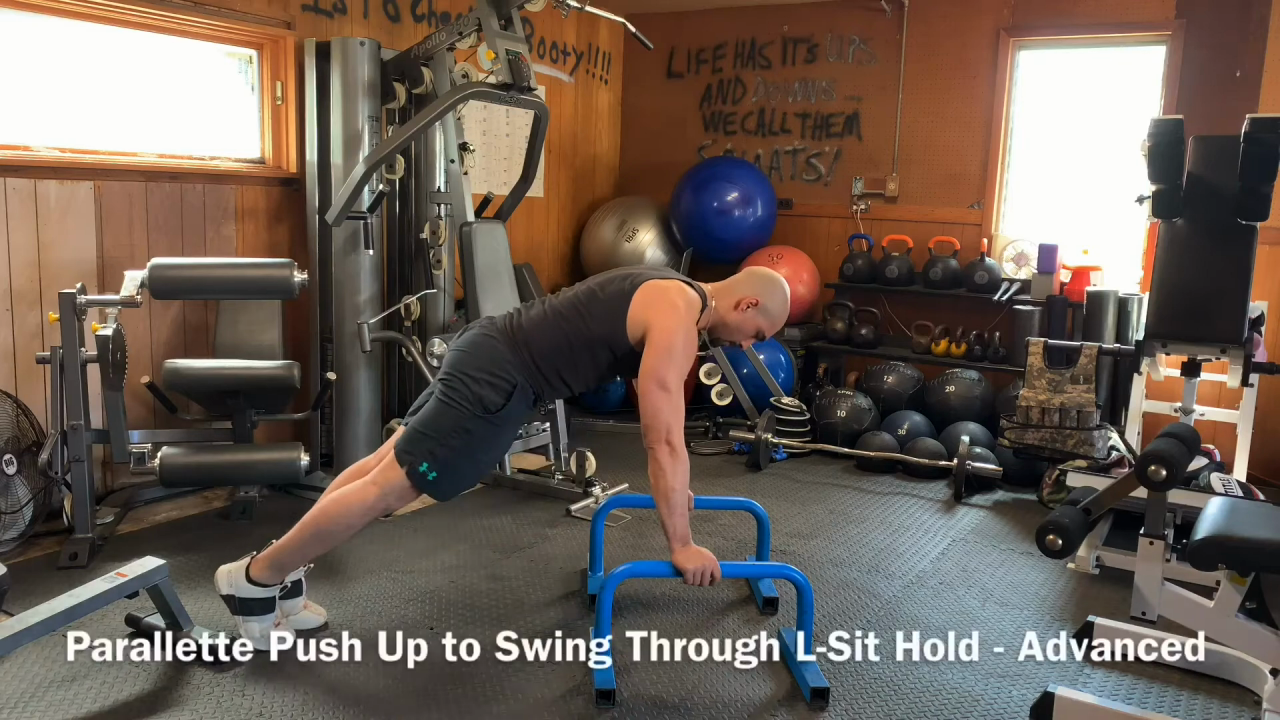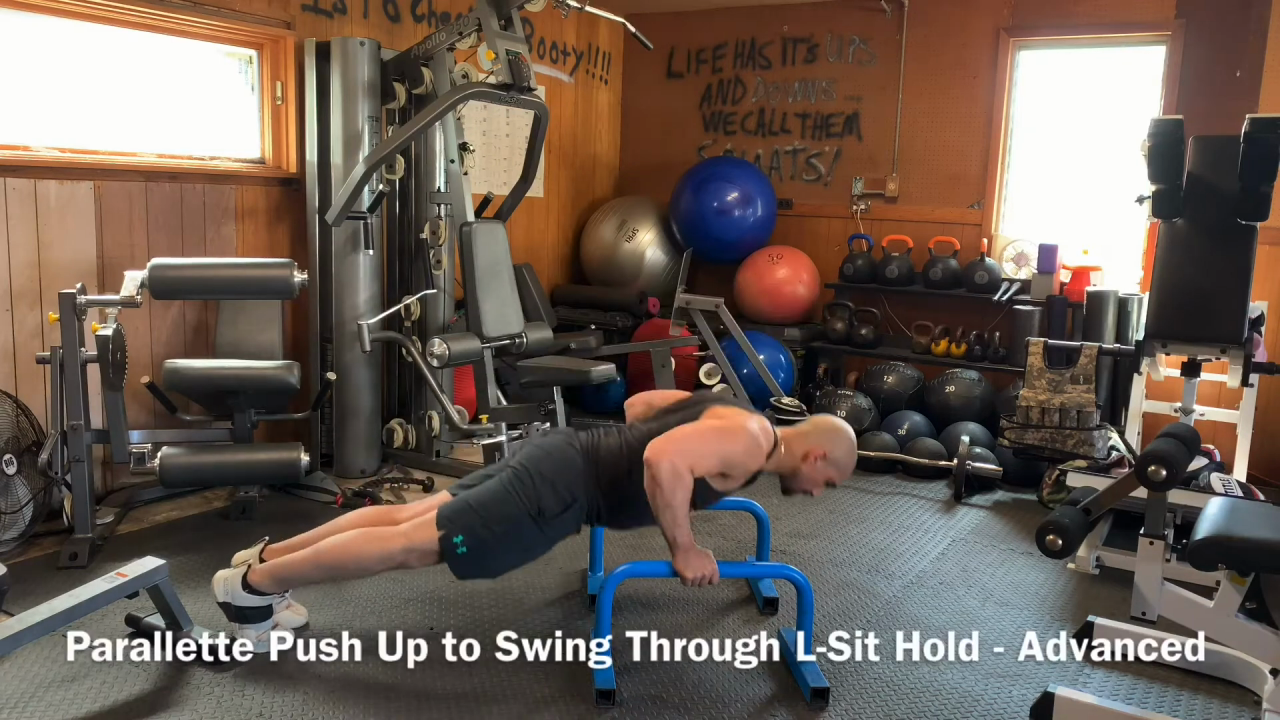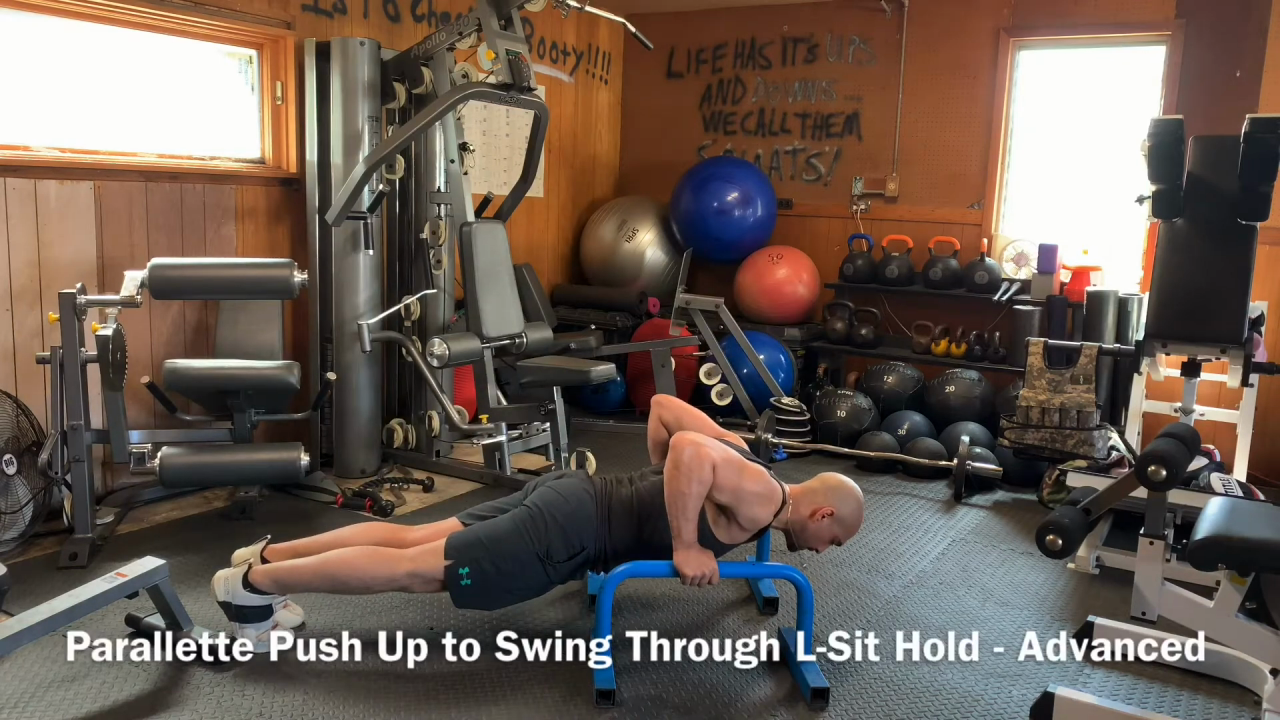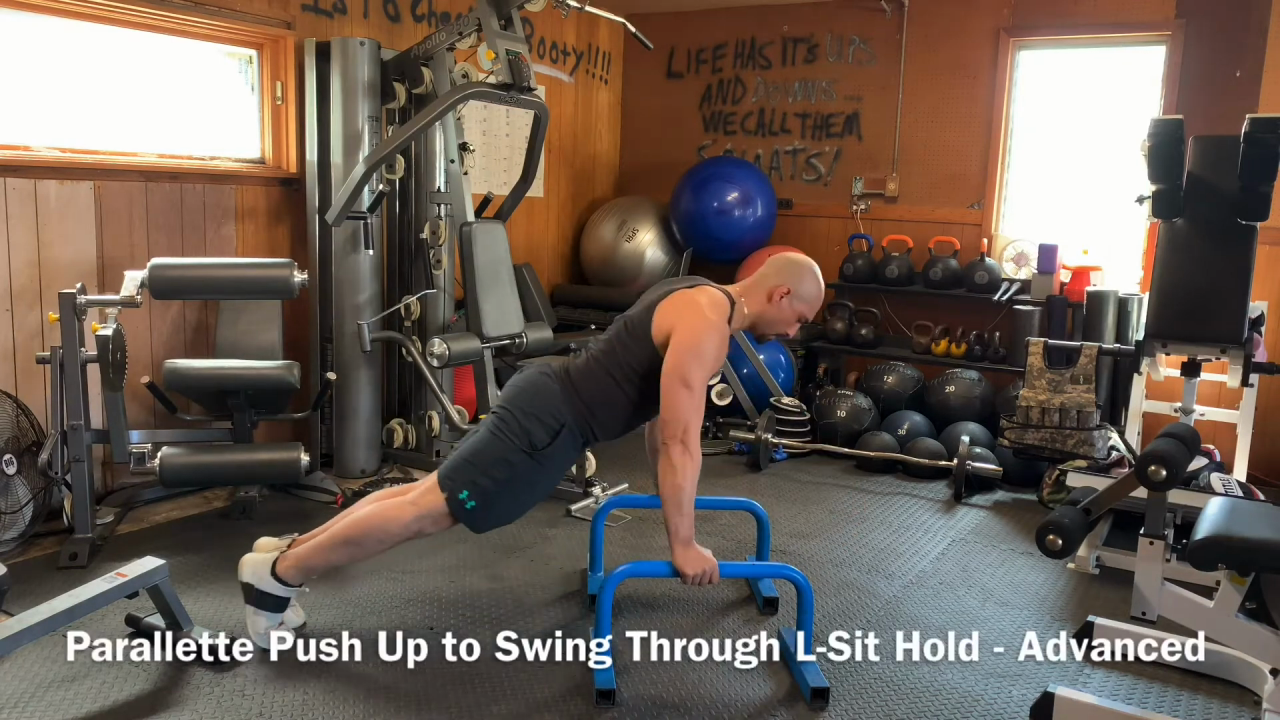
dt=1s
person 1, frame 1
left shoulder: (669, 293)
right shoulder: (677, 319)
left elbow: (653, 412)
right elbow: (665, 440)
left wrist: (669, 490)
right wrist: (682, 544)
left hip: (489, 353)
right hip: (497, 381)
left knee: (387, 463)
right knee: (387, 486)
left ankle: (280, 572)
right ankle: (253, 580)
person 1, frame 2
left shoulder: (733, 416)
right shoulder: (750, 442)
left elbow: (638, 404)
right elbow: (661, 460)
left wrist: (669, 489)
right wrist: (684, 549)
left hip: (559, 454)
right hip: (560, 487)
left knee: (413, 514)
right knee: (413, 544)
left ankle: (267, 555)
right ankle: (251, 583)
person 1, frame 3
left shoulder: (740, 453)
right shoulder: (761, 499)
left elbow: (663, 407)
right elbow: (688, 452)
right wrist: (684, 545)
left hip: (570, 494)
right hip: (569, 531)
left knee: (416, 538)
right knee: (414, 570)
left ankle: (267, 555)
right ankle: (251, 584)
person 1, frame 4
left shoulder: (701, 299)
right shoulder: (708, 323)
left elbow: (656, 408)
right elbow: (681, 440)
left wrist: (668, 498)
right wrist: (683, 544)
left hip: (546, 400)
right hip: (546, 420)
left knee: (431, 493)
right knee: (428, 509)
left ankle: (289, 549)
right ankle: (274, 575)
